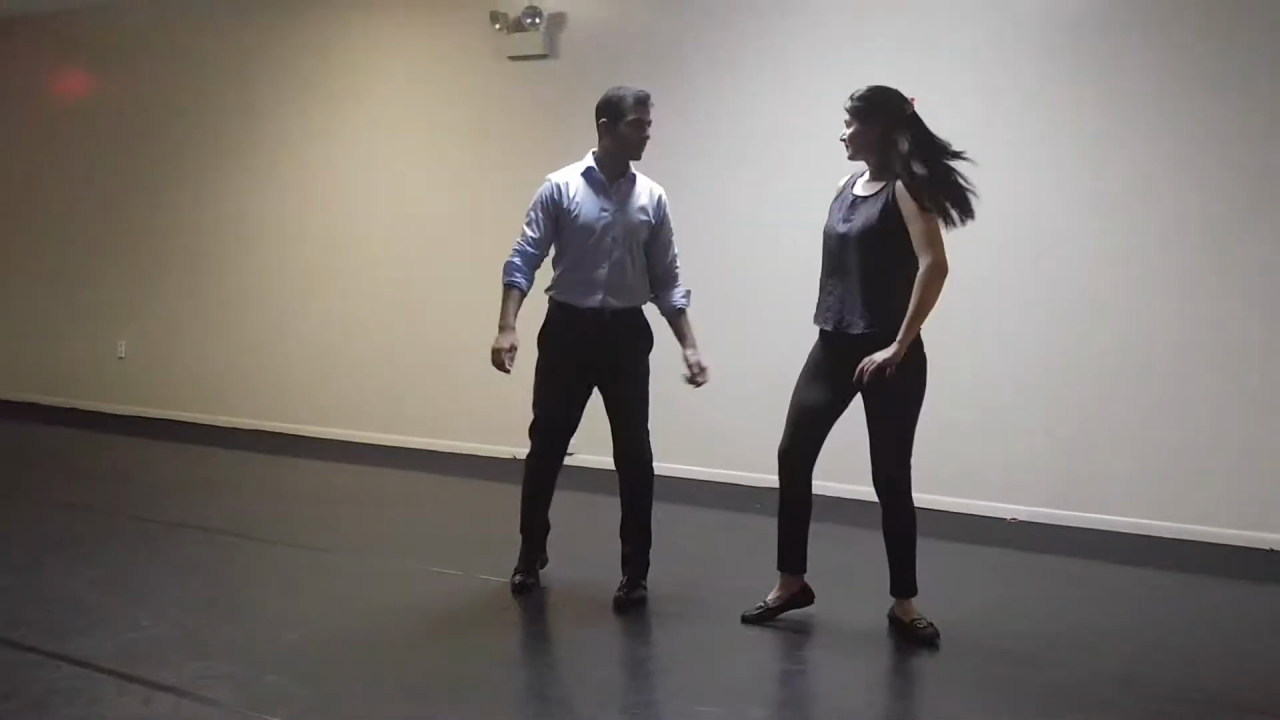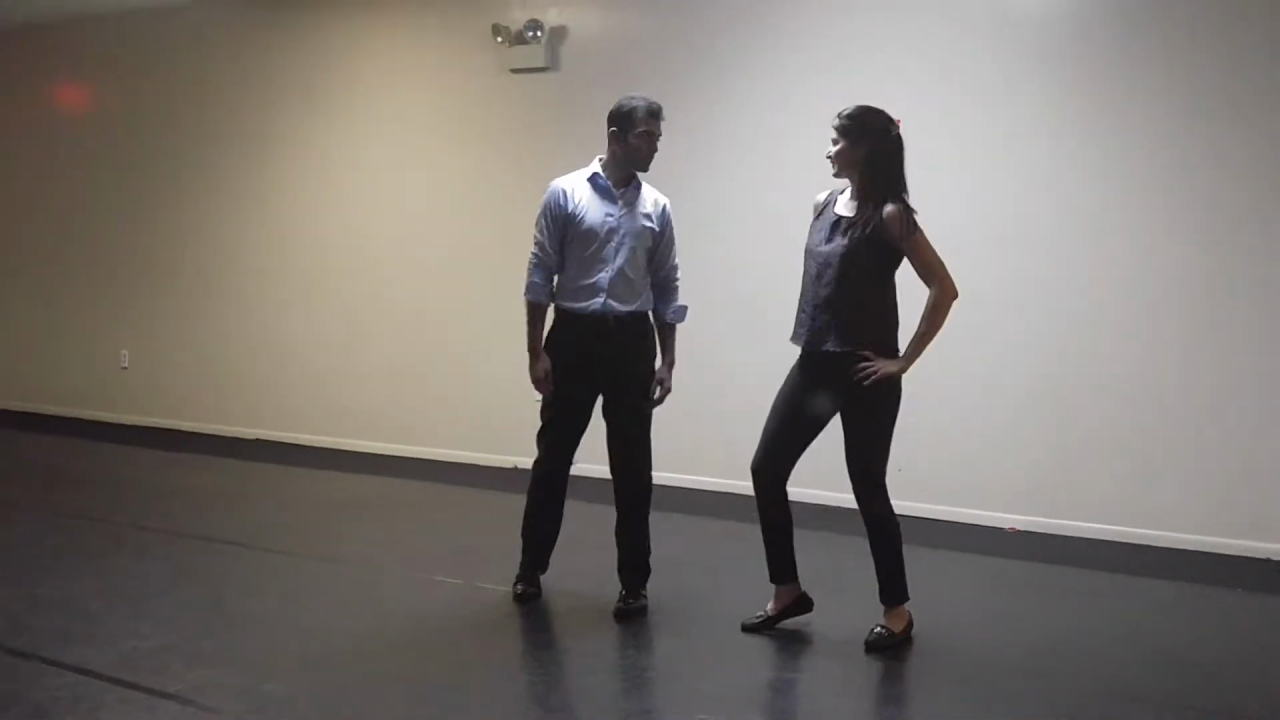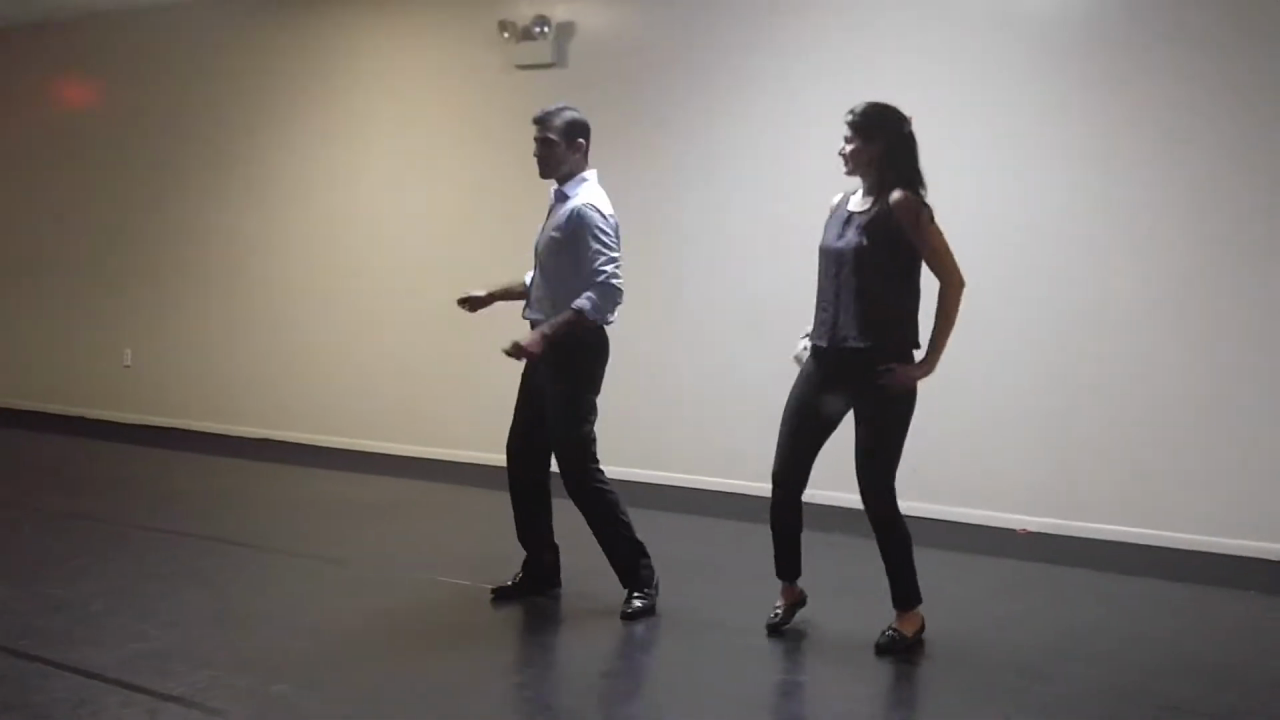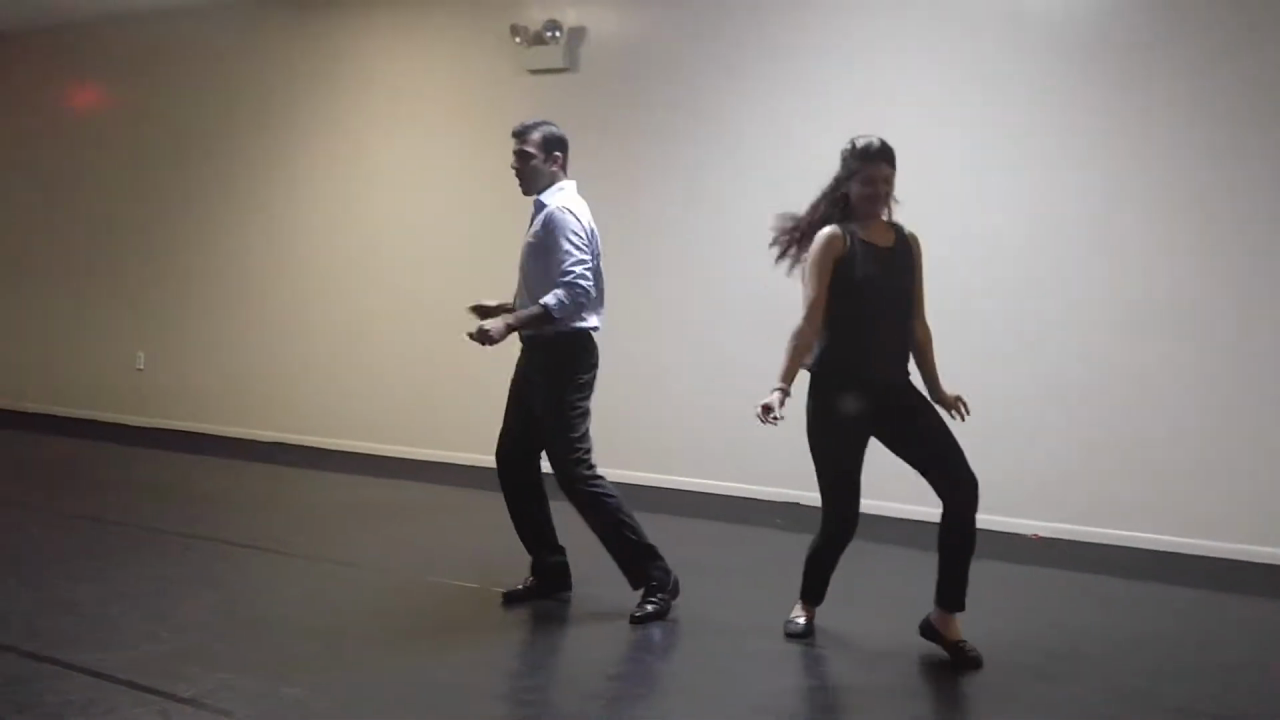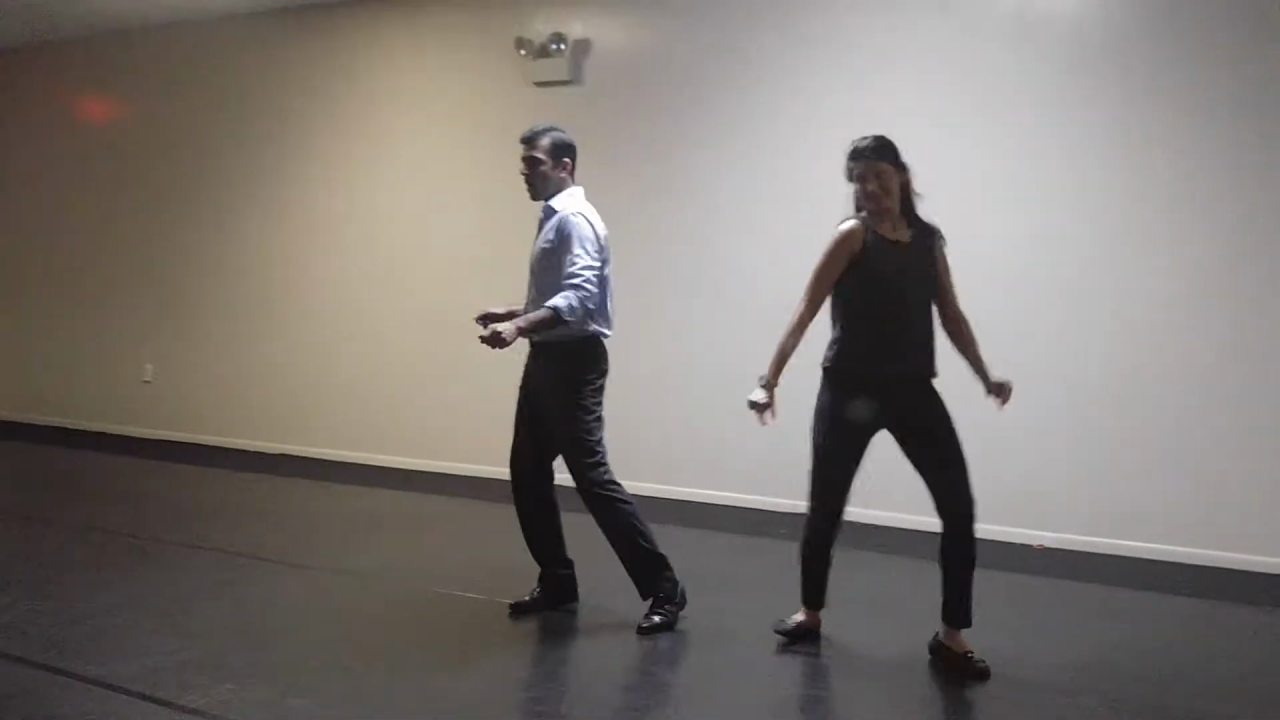
dt=0.7s
person 1, frame 1
left shoulder: (907, 188)
right shoulder: (846, 188)
left elbow: (934, 267)
left wrist: (899, 346)
left hip: (888, 354)
right hip: (834, 346)
left knee: (890, 479)
right knee: (792, 457)
left ankle: (904, 601)
right ankle: (792, 583)
person 1, frame 2
left shoulder: (890, 215)
right shoulder: (824, 204)
left elbow: (944, 289)
left wrist: (905, 360)
right wrist: (812, 342)
left hip: (864, 371)
right hip: (813, 364)
left knee: (868, 490)
right knee: (766, 469)
left ankle: (896, 610)
right ankle: (787, 590)
person 1, frame 3
left shoulder: (902, 204)
right shoulder: (840, 205)
left elbow: (952, 281)
left wrist: (928, 361)
right wrist: (809, 337)
left hip: (880, 368)
right hip: (827, 362)
left knee: (876, 492)
right knee: (785, 475)
left ankle: (908, 614)
right ankle: (790, 588)
person 1, frame 4
left shoulder: (907, 244)
right shoulder: (831, 238)
left elbow: (915, 323)
right elbow: (812, 320)
left wrist: (937, 390)
right wrist: (782, 387)
left hip: (894, 390)
right hip: (838, 391)
left knee: (962, 490)
right knee: (841, 517)
left ankle: (943, 617)
right ankle: (806, 605)
person 1, frame 5
left shoulder: (927, 240)
right shoulder: (852, 235)
left elbow: (950, 312)
right elbow: (806, 310)
left wrist: (983, 373)
right wrist: (769, 380)
left hip: (912, 390)
right hip: (850, 389)
left knee: (958, 508)
right knee: (825, 510)
left ankle: (952, 634)
right ankle: (810, 612)
person 2, frame 1
left shoulder: (652, 198)
right shoulder: (560, 188)
left elbow: (665, 281)
right elbow: (525, 260)
left wrist: (689, 344)
right wrist: (507, 326)
left hip: (625, 335)
right hip: (567, 330)
left knee: (634, 457)
right knee: (546, 449)
left ankle: (634, 573)
right ankle: (530, 558)
person 2, frame 2
left shoulder: (657, 208)
right shoulder: (564, 193)
left elbow: (666, 290)
right elbow: (540, 276)
left wrist: (666, 360)
right wrist: (536, 348)
left hip: (632, 341)
right hip: (572, 337)
left knee: (632, 466)
right knee: (553, 456)
left ankle: (633, 581)
right ankle: (531, 567)
person 2, frame 3
left shoulder: (588, 209)
right shoulder: (562, 203)
left elbow: (605, 290)
left wrist: (541, 336)
right wrist: (491, 296)
left hip: (572, 352)
right hip: (550, 352)
left knee: (578, 467)
right knee: (523, 458)
left ankle: (640, 579)
right ankle: (541, 568)
person 2, frame 4
left shoulder: (564, 213)
right shoulder: (547, 212)
left elbow: (573, 293)
left wrist: (509, 324)
right wrist: (500, 309)
left hip: (563, 356)
right hip: (539, 354)
left knee: (574, 470)
right knee: (514, 461)
left ankle: (656, 578)
right ankle: (550, 571)
person 2, frame 5
left shoulder: (574, 218)
right shoulder: (552, 219)
left elbow: (580, 297)
left wrist: (519, 325)
right wrist: (509, 315)
left hip: (573, 361)
right hip: (547, 358)
left knee: (591, 477)
right knee: (527, 472)
left ankle: (664, 590)
right ankle: (557, 581)
